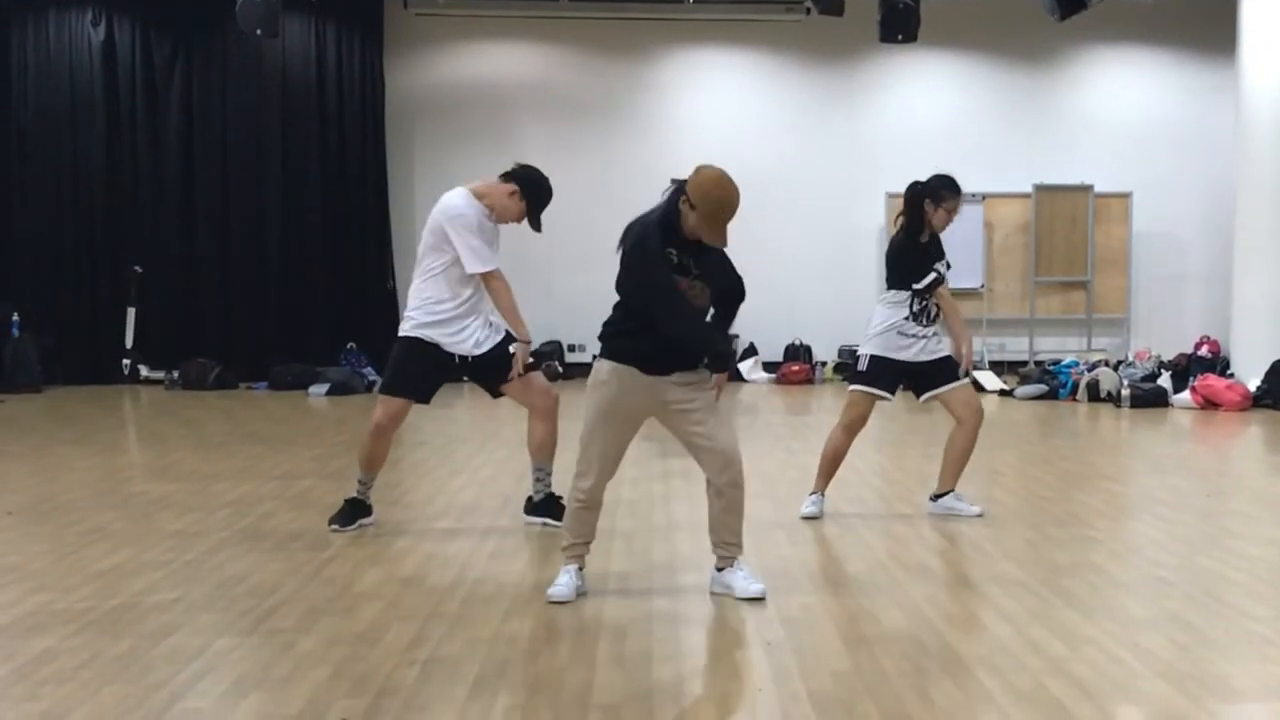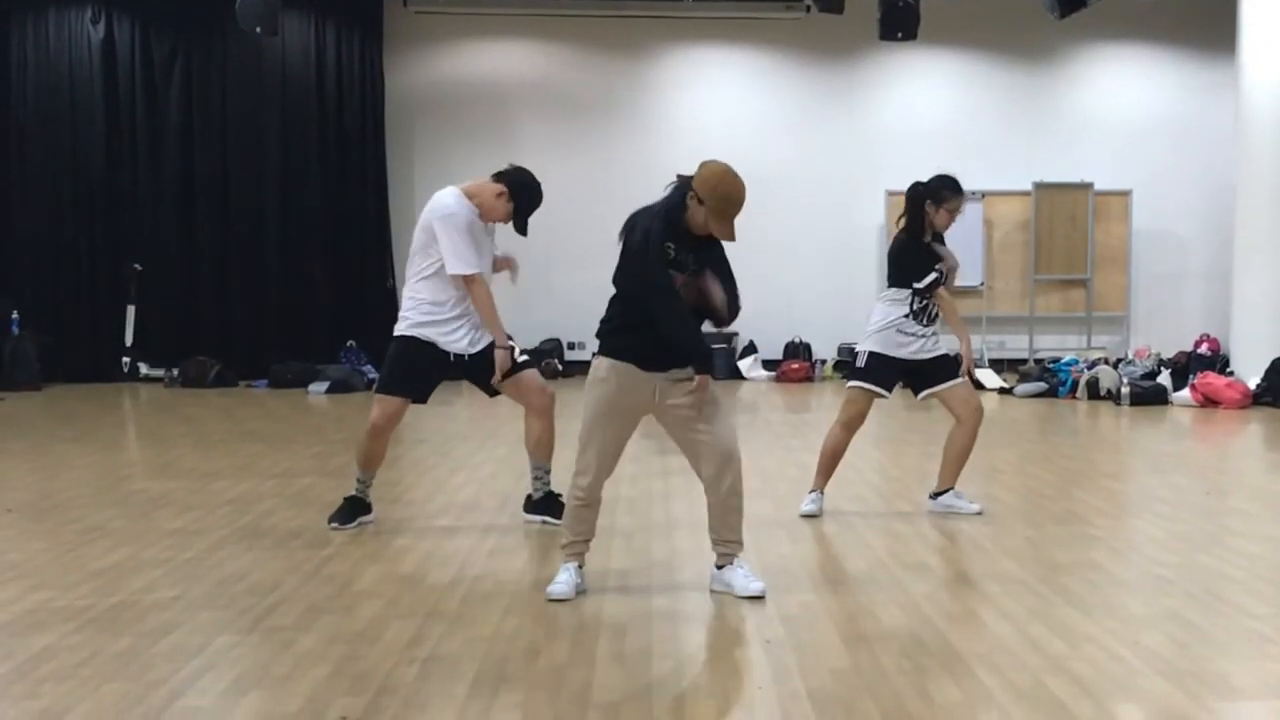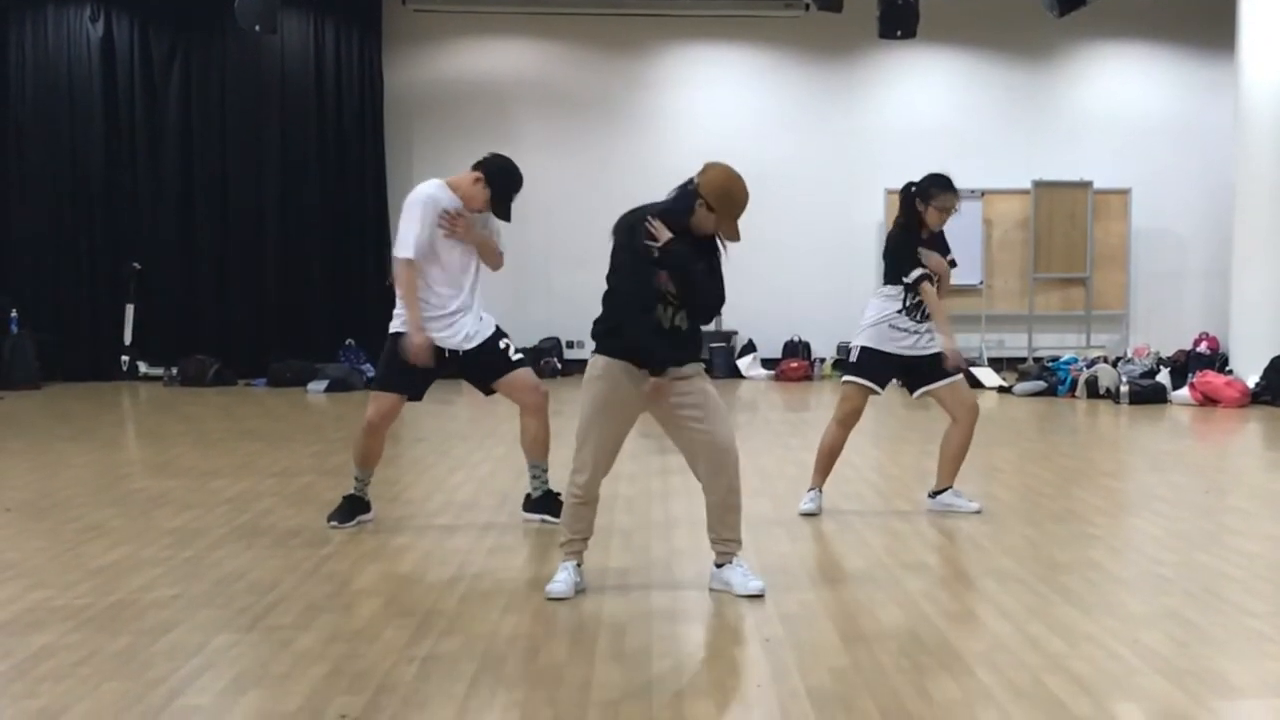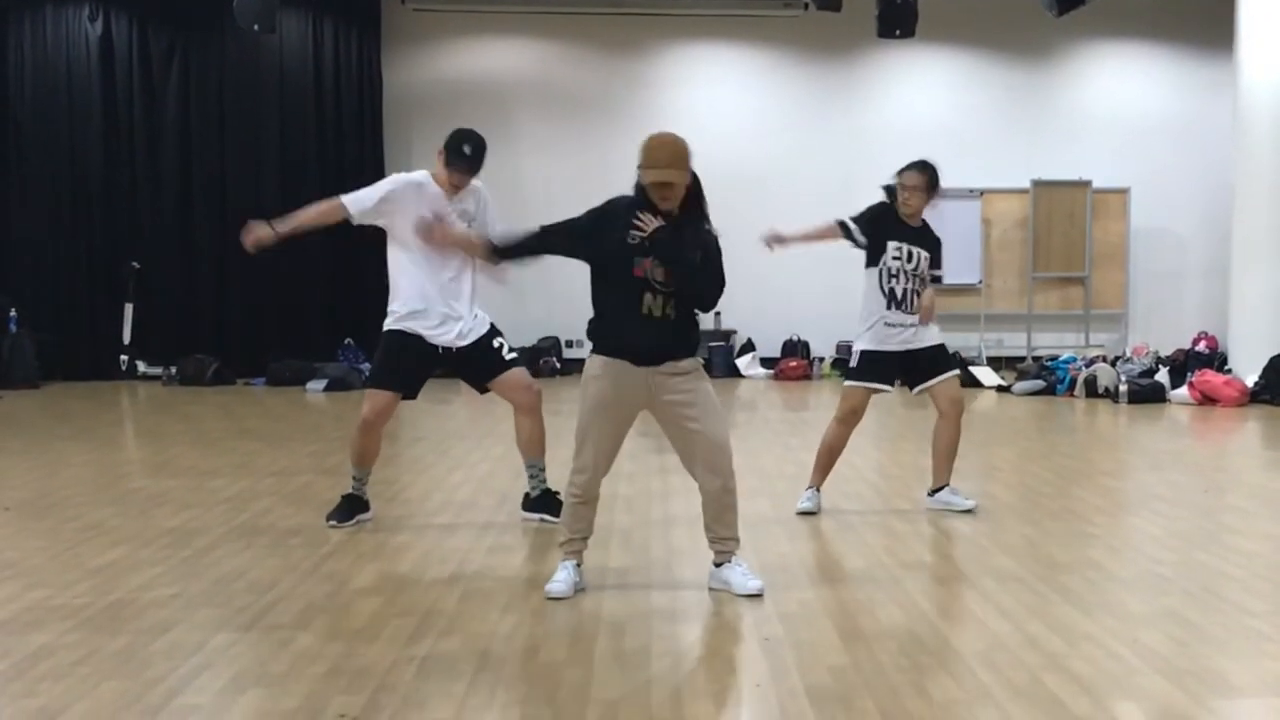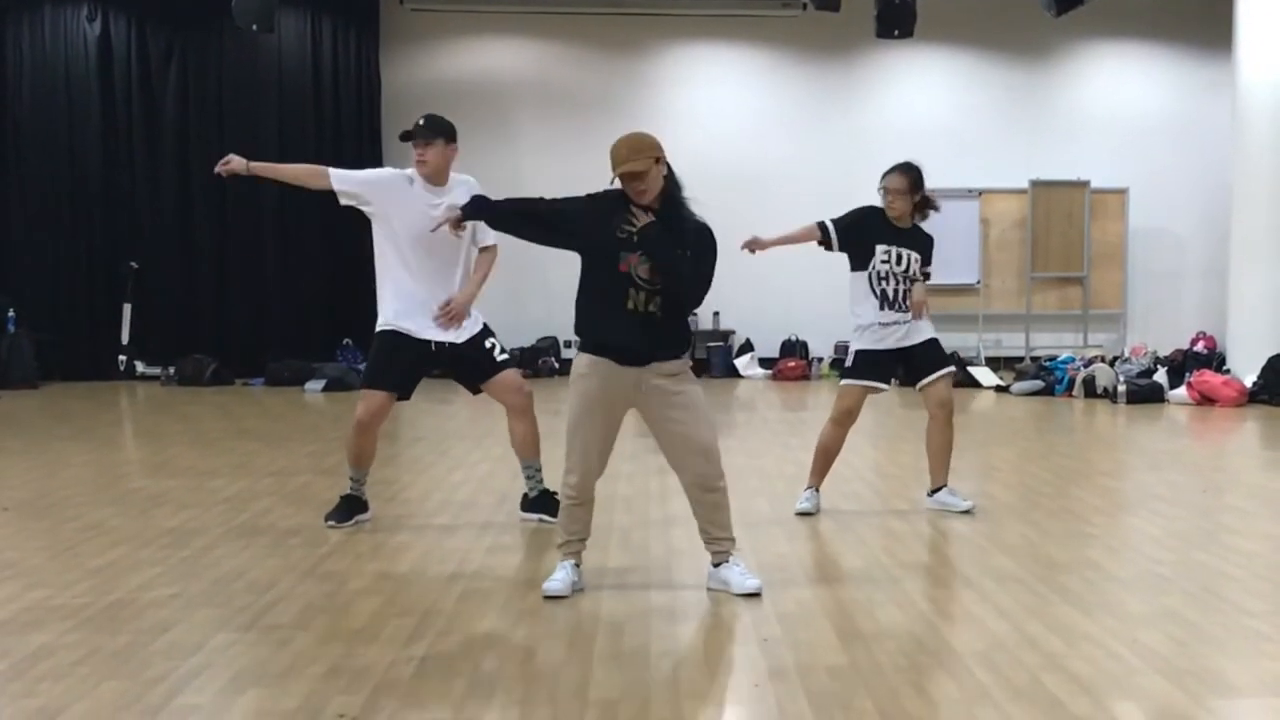
dt=0.2s
person 1, frame 1
left shoulder: (710, 248)
right shoulder: (646, 236)
left elbow: (731, 295)
right elbow: (668, 308)
left wrist: (718, 354)
right wrist: (718, 354)
left hip: (687, 375)
right hip: (624, 371)
left knee: (727, 462)
right knee: (592, 473)
left ankle: (727, 565)
right ankle: (572, 566)
person 1, frame 2
left shoulder: (707, 244)
right shoulder: (648, 228)
left elbow: (725, 312)
right elbow: (658, 303)
left wrist: (721, 302)
right wrist: (702, 357)
left hip: (684, 369)
right hip: (622, 367)
left knee: (725, 459)
right knee: (590, 470)
left ankle: (727, 563)
right ankle: (572, 564)
person 1, frame 3
left shoulder: (704, 246)
right shoulder: (638, 227)
left elbow: (708, 309)
right elbow: (626, 301)
left wrist: (676, 257)
right wrist: (651, 365)
left hip: (681, 370)
right hip: (617, 367)
left knee: (721, 459)
right knee: (587, 469)
left ankle: (727, 562)
right ankle: (570, 563)
person 1, frame 4
left shoulder: (700, 236)
right shoulder: (616, 218)
left elbow: (706, 297)
right elbow: (554, 238)
left wrist: (669, 243)
right wrist: (487, 245)
left hip: (679, 368)
right hip: (613, 365)
left knee: (716, 458)
right knee: (587, 470)
left ankle: (725, 560)
right ankle: (571, 561)
person 1, frame 5
left shoulder: (693, 233)
right shoulder: (600, 213)
left elbow: (690, 293)
right elbow: (539, 215)
left wrist: (651, 238)
right wrist: (474, 209)
left hip: (665, 367)
right hip: (600, 364)
left knee: (703, 461)
right knee: (582, 467)
left ankle: (721, 560)
right ankle: (570, 561)
person 2, frame 1
left shoulder: (486, 210)
right shoulder: (459, 210)
right elbow: (491, 280)
right wrist: (523, 338)
left hip: (481, 333)
right hip: (427, 333)
left knee: (545, 400)
right knee: (383, 421)
left ankle: (541, 499)
right ankle: (360, 501)
person 2, frame 2
left shoulder: (484, 212)
right shoulder: (449, 209)
right elbow: (471, 283)
left wrist: (501, 262)
right wrist: (501, 343)
left hip: (477, 332)
right hip: (423, 332)
left knee: (541, 397)
right knee: (380, 421)
left ankle: (540, 497)
right ankle: (359, 500)
person 2, frame 3
left shoulder: (482, 208)
right shoulder: (426, 199)
left elbow: (496, 259)
right elbow: (405, 263)
left wrist: (475, 236)
right wrist: (416, 328)
left hip: (474, 328)
right hip: (418, 330)
left knee: (534, 396)
right knee: (376, 418)
left ankle: (539, 496)
right ankle: (357, 497)
person 2, frame 4
left shoulder: (477, 197)
right shoulder: (404, 190)
right elbow: (339, 206)
right wrist: (278, 229)
left hip: (469, 326)
right hip: (411, 327)
left knee: (528, 394)
right knee: (372, 416)
left ankle: (538, 495)
right ankle: (356, 496)
person 2, frame 5
left shoulder: (468, 189)
right shoulder: (386, 185)
left elbow: (488, 248)
right elbow: (319, 176)
left wrist: (469, 294)
right wrist: (250, 167)
left hip: (460, 326)
right hip: (402, 326)
left knee: (519, 396)
right knee: (366, 416)
left ankle: (536, 495)
right ankle: (355, 497)
person 3, frame 1
left shoulder: (932, 240)
right shoulder: (905, 245)
right elbow: (940, 295)
left wrist: (955, 337)
right wrist: (965, 338)
left hip: (928, 349)
right hip: (886, 345)
left knee: (972, 412)
right knee: (852, 420)
left ankle: (943, 495)
right ankle: (817, 494)
person 3, frame 2
left shoulder: (935, 241)
right shoulder: (907, 245)
left elbow: (943, 293)
right elbow: (940, 296)
left wrist: (951, 268)
right wrist: (965, 341)
left hip: (926, 347)
right hip: (885, 342)
left knee: (971, 411)
right knee: (850, 417)
left ankle: (943, 493)
right ankle: (816, 492)
person 3, frame 3
left shoulder: (938, 242)
right shoulder: (902, 236)
left elbow: (939, 289)
right elbow: (924, 289)
left wrist: (943, 269)
right wrist: (948, 336)
left hip: (923, 343)
right hip: (879, 338)
left knee: (967, 408)
right knee: (846, 414)
left ankle: (942, 492)
right ankle: (814, 491)
person 3, frame 4
left shoulder: (933, 241)
right shoulder: (881, 217)
right elbow: (840, 229)
left wrist: (929, 294)
right wrist: (790, 238)
left hip: (922, 337)
right hip: (878, 337)
left knee: (952, 404)
right knee: (848, 413)
left ankle: (940, 490)
right ankle: (813, 489)
person 3, frame 5
left shoulder: (922, 239)
right shoulder: (865, 220)
right elbow: (820, 231)
left wrist: (920, 291)
right wrist: (770, 242)
left hip: (916, 333)
right hip: (872, 335)
left knee: (942, 404)
right knee: (843, 413)
left ankle: (939, 490)
right ankle: (812, 489)
